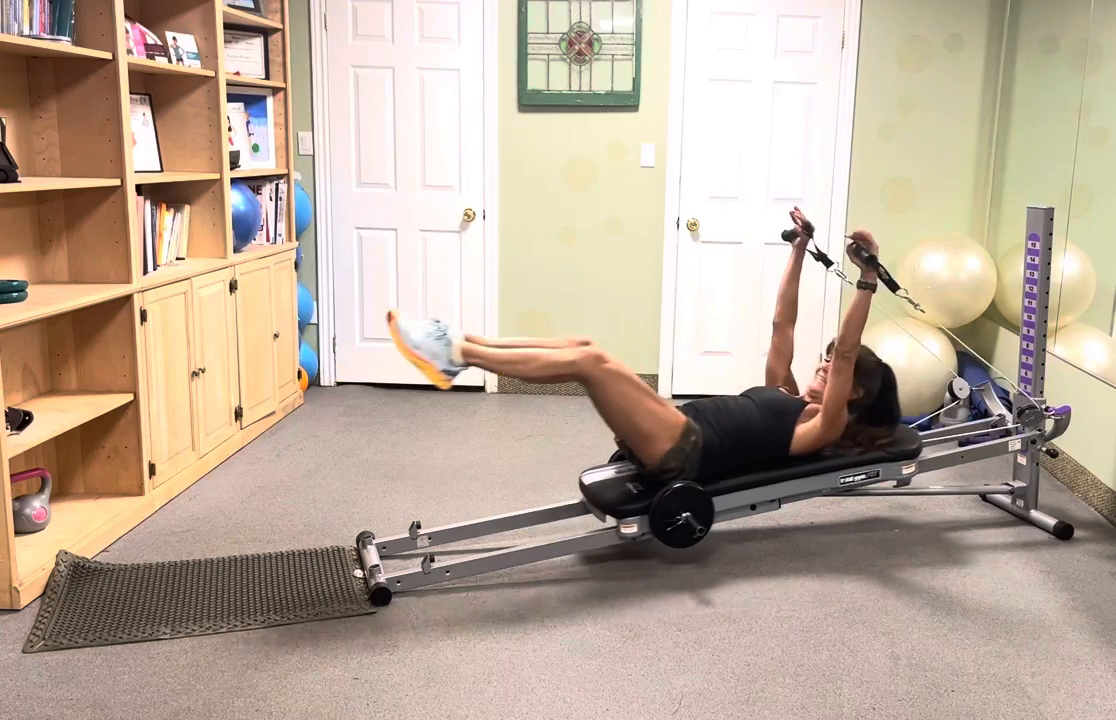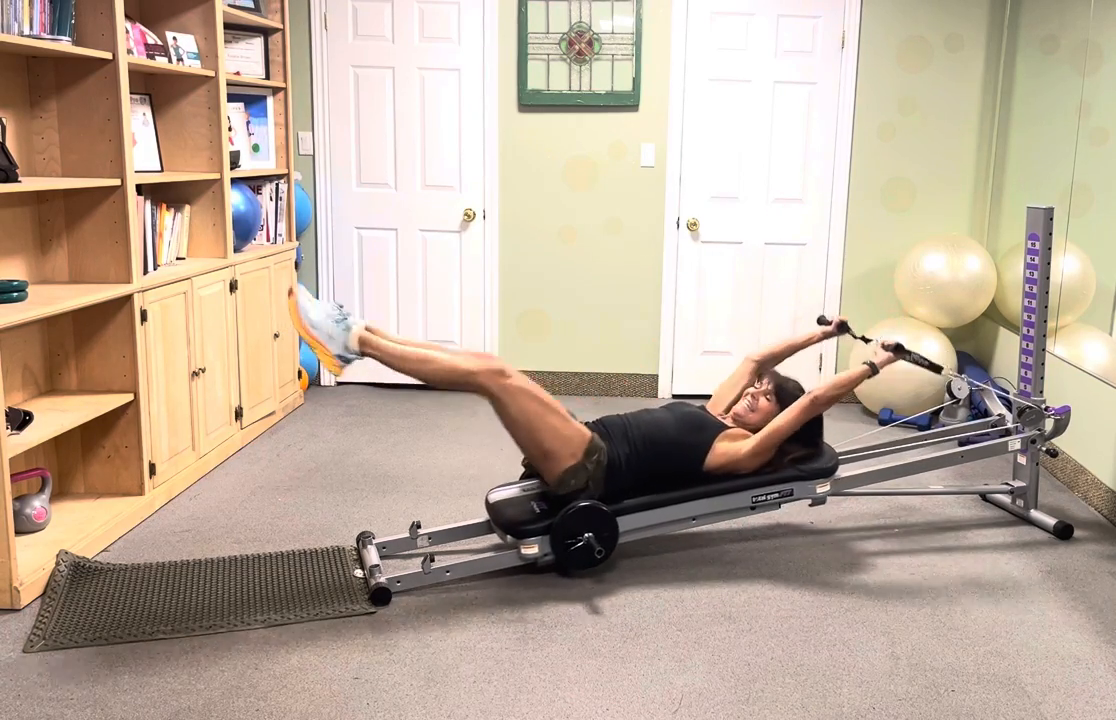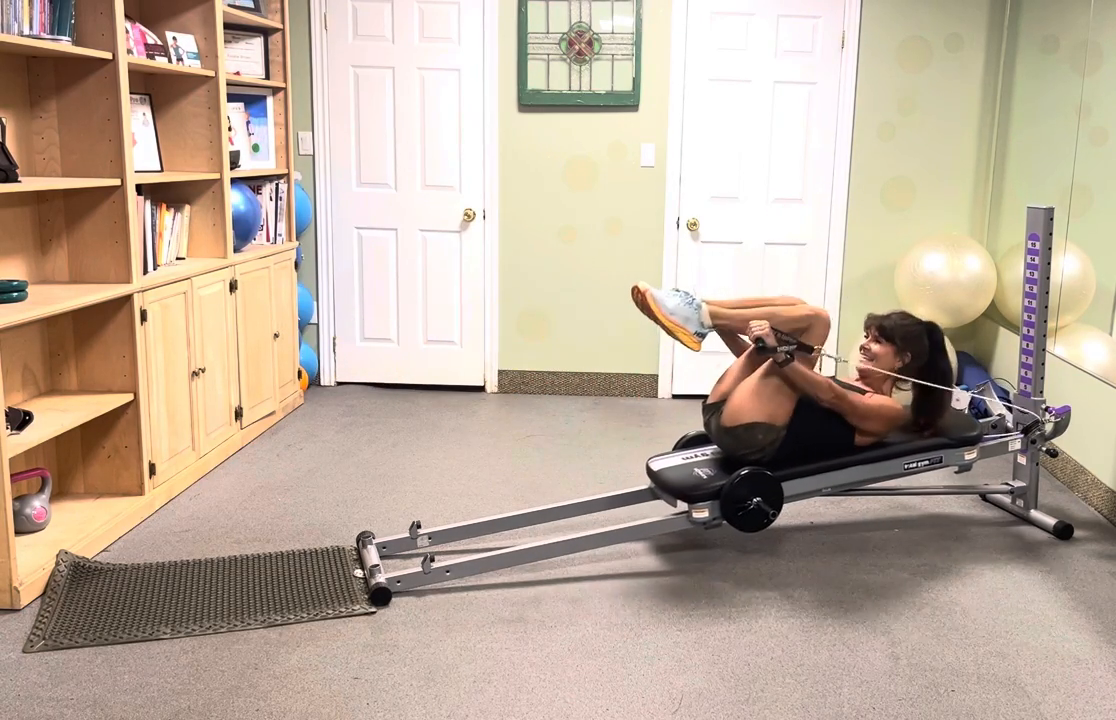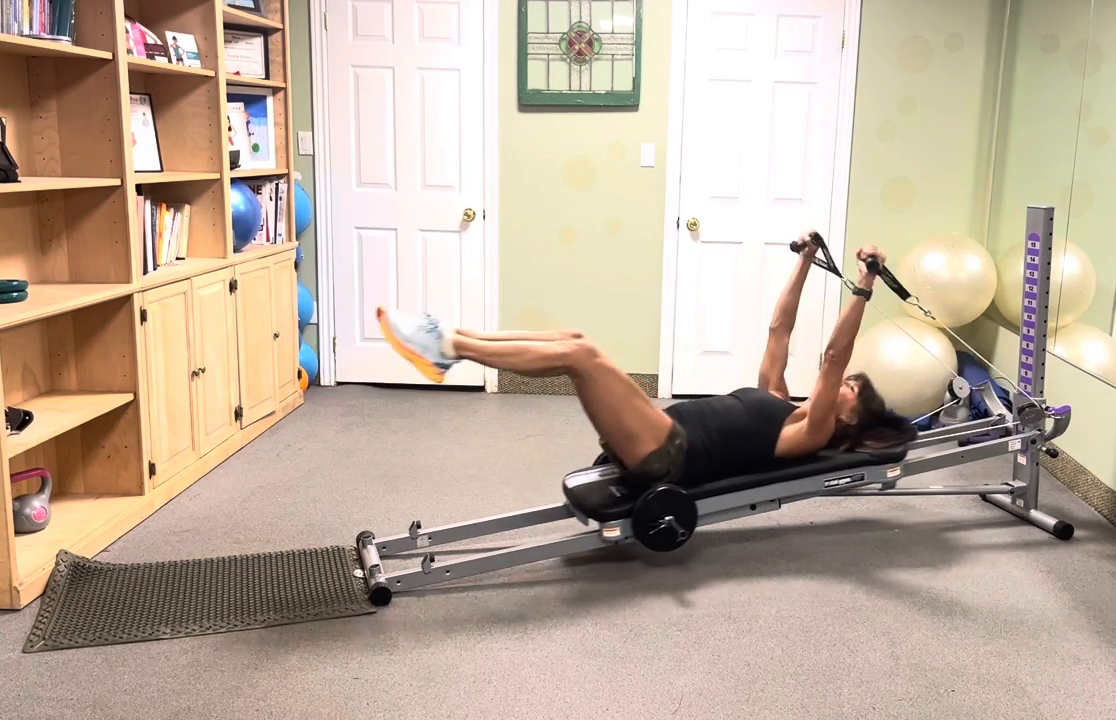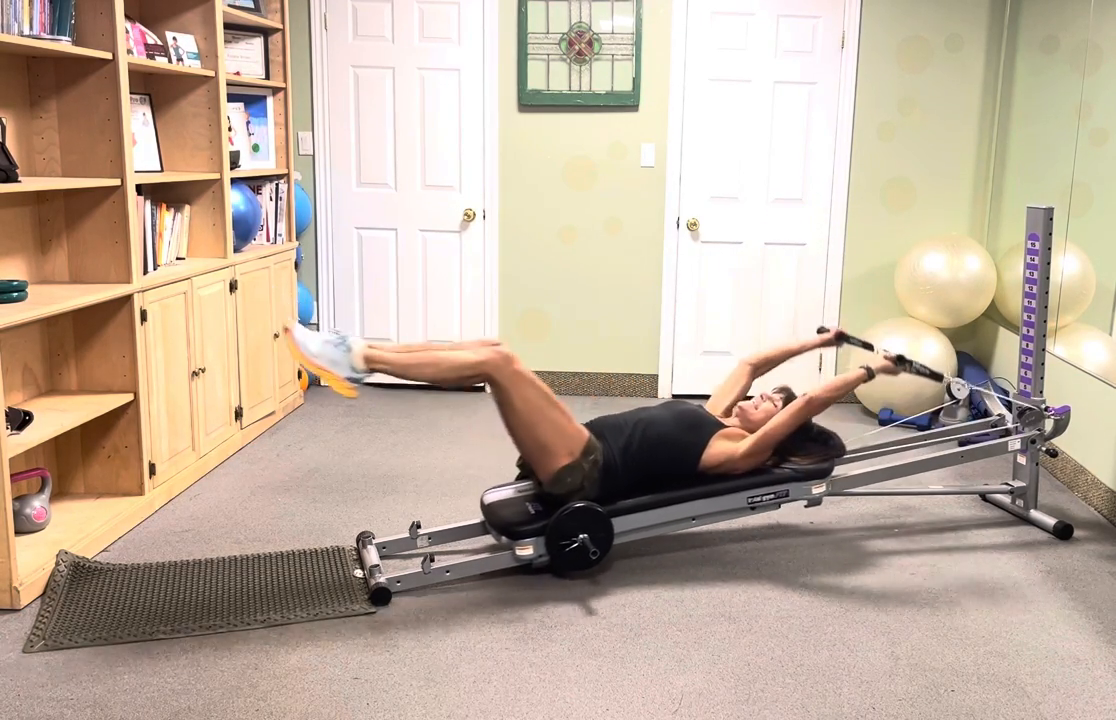
dt=1s
person 1, frame 1
left shoulder: (827, 429)
right shoulder: (785, 397)
left elbow: (845, 355)
right elbow: (781, 322)
left wrist: (866, 281)
right wrist: (798, 251)
left hip: (685, 452)
right hip: (673, 437)
left knee: (587, 360)
right knee: (580, 348)
left ankle: (456, 354)
right ankle: (458, 349)
person 1, frame 2
left shoulder: (750, 451)
right shoulder: (716, 419)
left elbow: (810, 403)
right elbow: (754, 361)
left wrist: (871, 366)
right wrist: (822, 334)
left hip: (590, 472)
right hip: (588, 451)
left knee: (493, 372)
right knee: (492, 359)
left ankle: (358, 342)
right ankle: (363, 335)
person 1, frame 3
left shoulder: (888, 412)
right shoulder: (847, 386)
left elbow: (830, 396)
right elbow: (762, 370)
left wrist: (777, 354)
right wrist: (723, 329)
left hip: (752, 436)
right hip: (724, 417)
left knee: (815, 318)
right knee: (793, 308)
left ankle: (703, 316)
right ankle: (703, 317)
person 1, frame 4
left shoulder: (814, 434)
right shoulder: (775, 401)
left elbow: (835, 356)
right elbow: (779, 329)
left wrist: (862, 288)
right wrist: (803, 264)
left hip: (668, 455)
right hip: (657, 437)
left knee: (580, 353)
right knee: (572, 340)
left ankle: (450, 347)
right ankle: (453, 341)
person 1, frame 5
left shoulder: (744, 455)
right shoulder: (720, 419)
left elbow: (808, 404)
right elbow: (752, 366)
left wrist: (868, 371)
right wrist: (817, 340)
left hip: (582, 474)
right hip: (582, 455)
left knee: (500, 360)
right knee: (496, 346)
left ankle: (362, 362)
right ankle: (362, 354)
